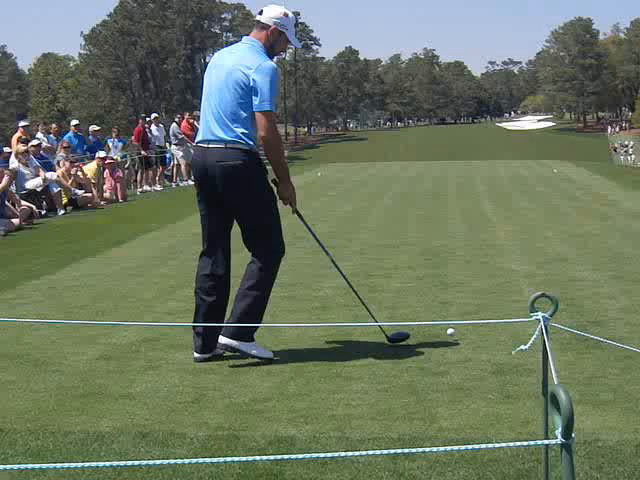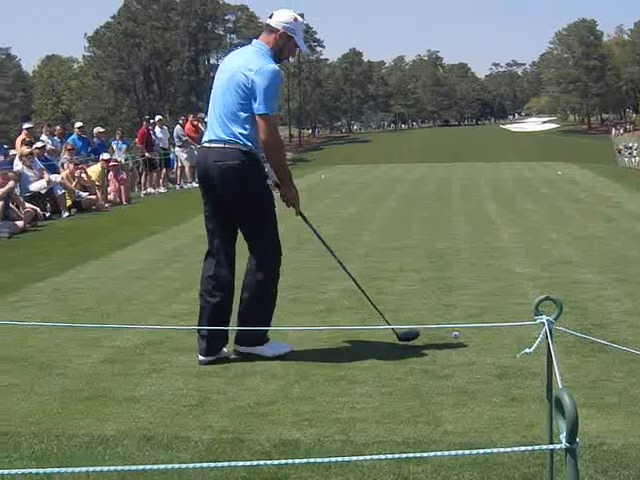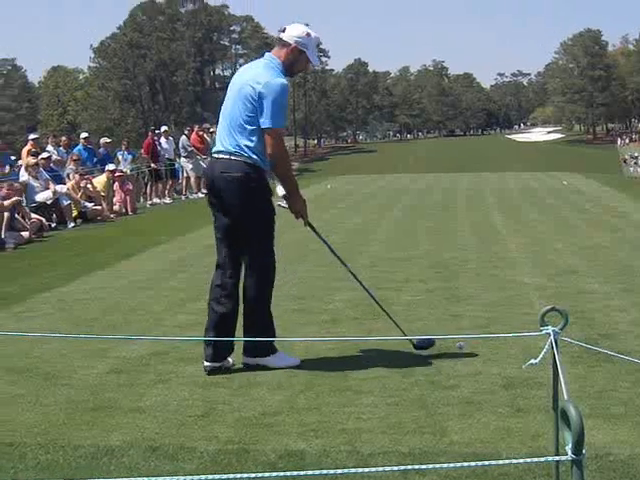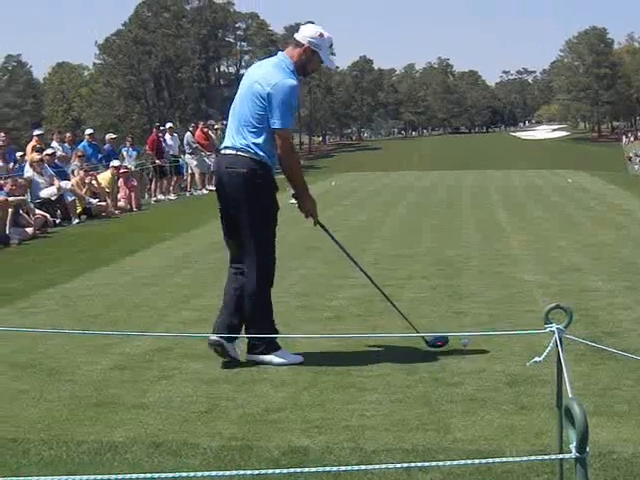
dt=0.1s
person 1, frame 1
left shoulder: (219, 58)
right shoulder: (264, 67)
right elbow: (267, 133)
right wrist: (285, 182)
left hip: (203, 157)
right hip: (237, 162)
left knee: (213, 254)
right knee: (268, 249)
left ankle: (205, 341)
right ankle: (239, 330)
person 1, frame 2
left shoulder: (231, 59)
right shoulder: (267, 70)
right elbow: (268, 136)
right wrist: (287, 184)
left hip: (208, 158)
right hip: (238, 164)
left knee: (218, 255)
right knee: (265, 253)
left ankle: (210, 344)
right ankle: (251, 335)
person 1, frame 3
left shoulder: (248, 70)
right shoulder: (275, 83)
right elbow: (274, 149)
left wrist: (281, 185)
right wrist: (294, 195)
left hip: (218, 168)
right hip: (243, 176)
left knee: (228, 264)
right knee: (259, 265)
left ankle: (217, 350)
right ankle: (258, 347)
person 1, frame 4
left shoulder: (260, 68)
right shoulder: (285, 83)
right elbow: (284, 149)
left wrist: (295, 186)
right wrist: (304, 195)
left hip: (228, 164)
right hip: (250, 172)
left knee: (242, 257)
right knee: (260, 262)
left ankle: (226, 331)
right ankle: (261, 345)
